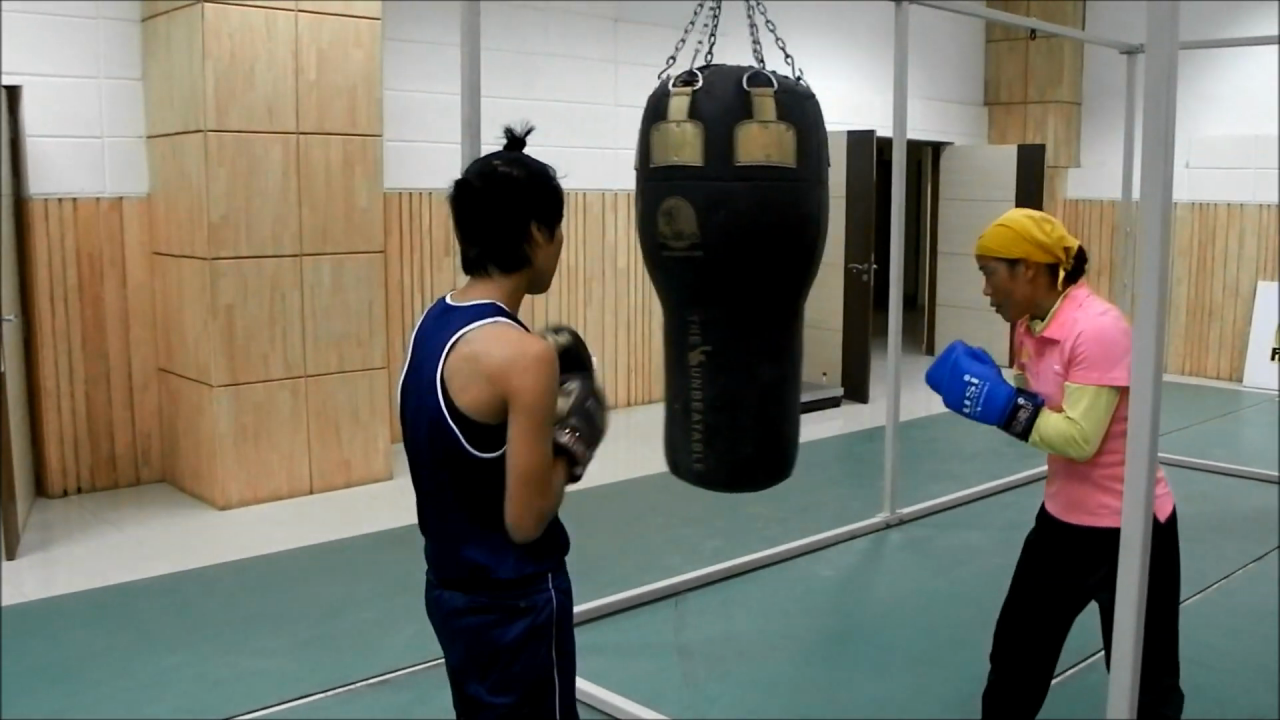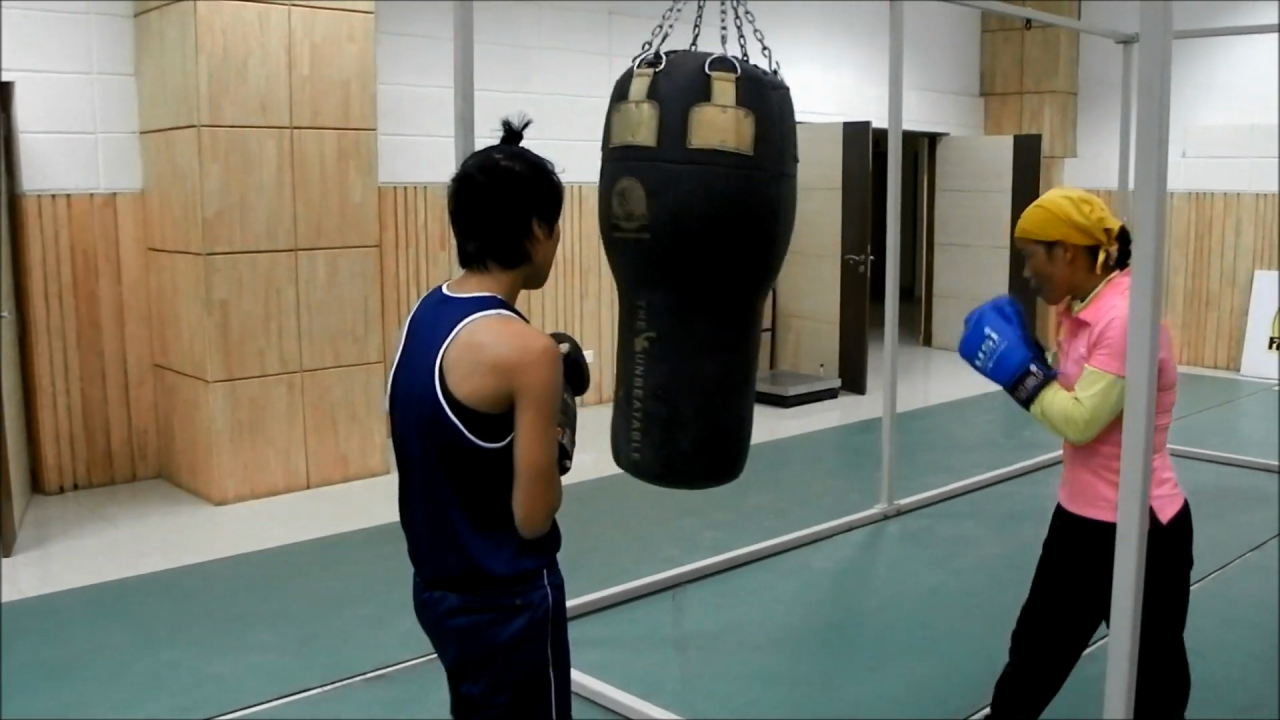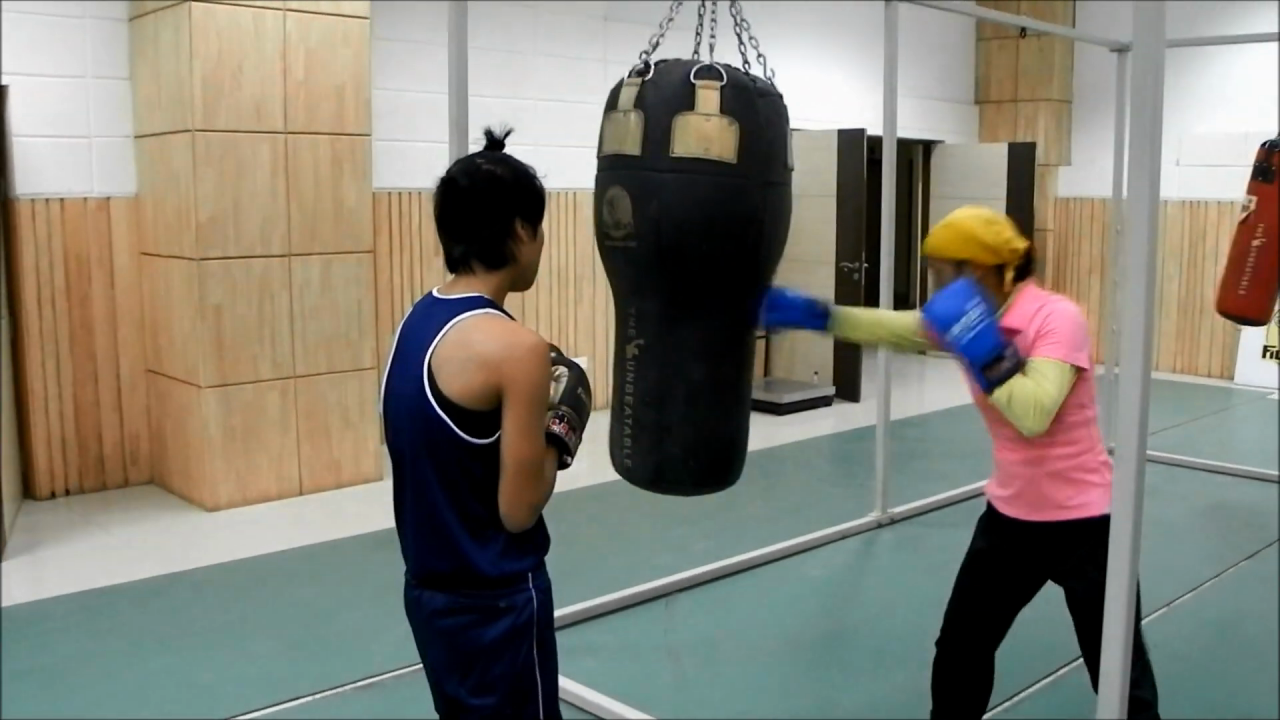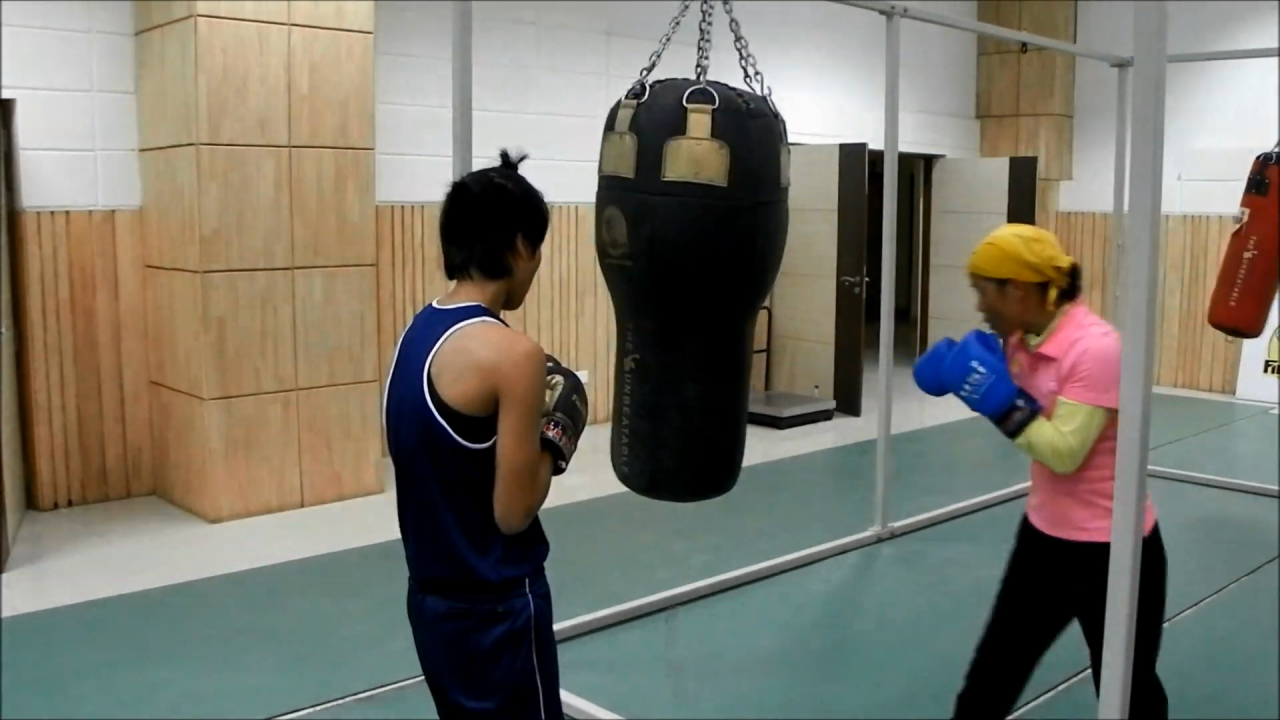
dt=0.4s
person 1, frame 1
left shoulder: (438, 318)
right shoulder: (519, 353)
right elbow: (525, 520)
right wrist: (573, 437)
left hip: (453, 584)
right hip: (513, 599)
person 1, frame 2
left shoulder: (426, 314)
right shoulder: (523, 348)
right elbow: (533, 516)
right wrist: (555, 432)
left hip: (439, 583)
right hip: (504, 599)
person 1, frame 3
left shoulder: (418, 321)
right shoulder: (513, 348)
right elbow: (519, 509)
right wrist: (563, 427)
left hip: (431, 587)
right hip: (492, 602)
person 1, frame 4
left shoulder: (418, 331)
right shoulder: (511, 353)
right elbow: (513, 512)
right wrist: (557, 432)
left hip: (433, 595)
right hip: (495, 607)
person 2, frame 1
left shoulder: (1098, 328)
right shoulder: (1030, 328)
left elbow: (1080, 439)
left wrist: (1000, 403)
right wrist: (978, 387)
left hip: (1128, 530)
right hip: (1063, 519)
right knee: (1016, 650)
person 2, frame 2
left shoulder: (1127, 318)
right shoulder: (1075, 308)
left elbow: (1081, 422)
left wrist: (1015, 367)
right wrist: (1026, 356)
right hip: (1078, 515)
right knee: (1036, 643)
person 2, frame 3
left shoulder: (1058, 317)
right shoulder: (972, 317)
left elbow: (1035, 417)
right elbow: (889, 327)
left wrist: (987, 350)
right wrist: (809, 312)
left hip: (1085, 523)
right hip: (1011, 515)
left knee: (1121, 673)
right knee: (960, 648)
person 2, frame 4
left shoulder: (1095, 347)
right shoulder: (1020, 340)
left elbow: (1062, 452)
right elbow: (1020, 412)
left wrist: (998, 399)
right wrist: (958, 373)
left hip: (1111, 548)
right hip: (1045, 533)
right knee: (996, 660)
